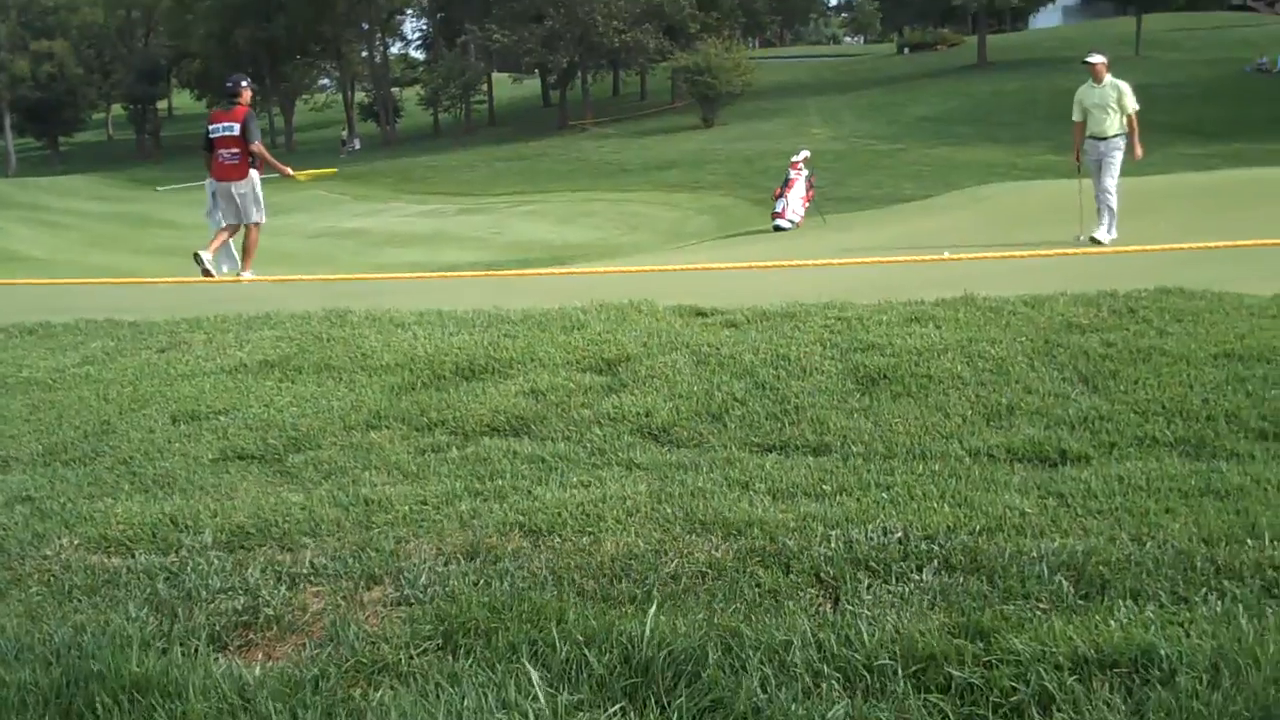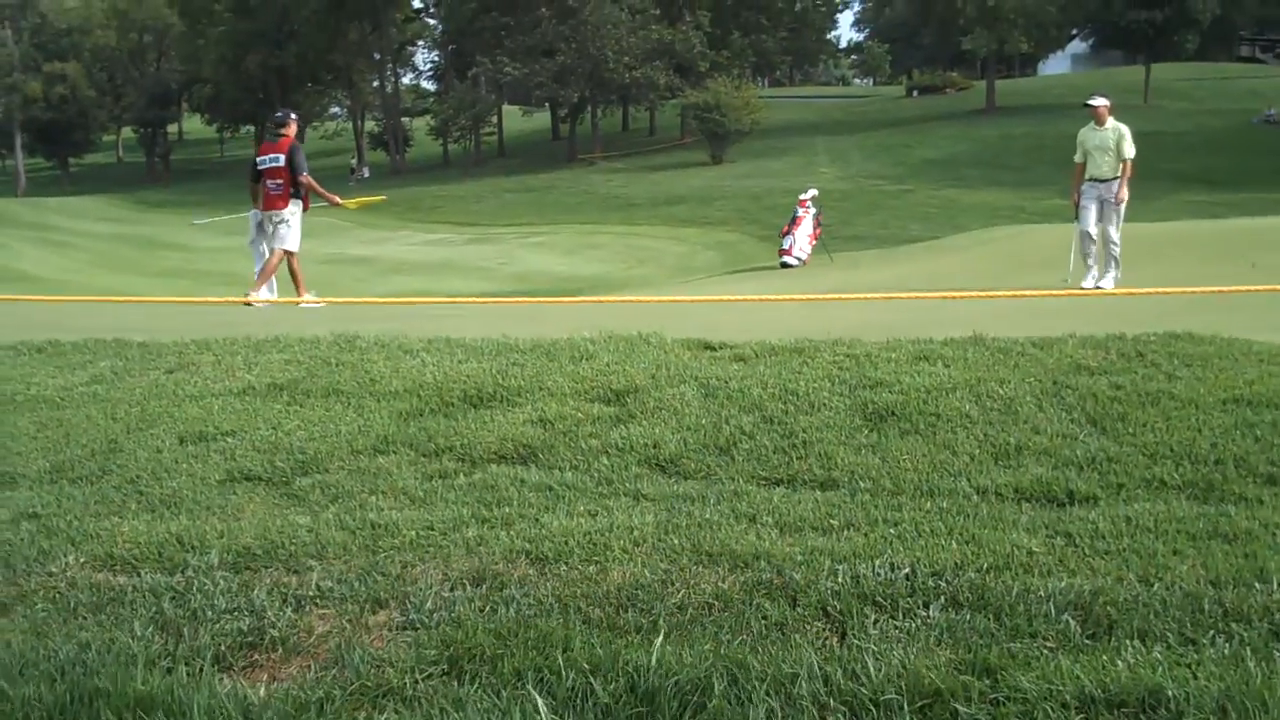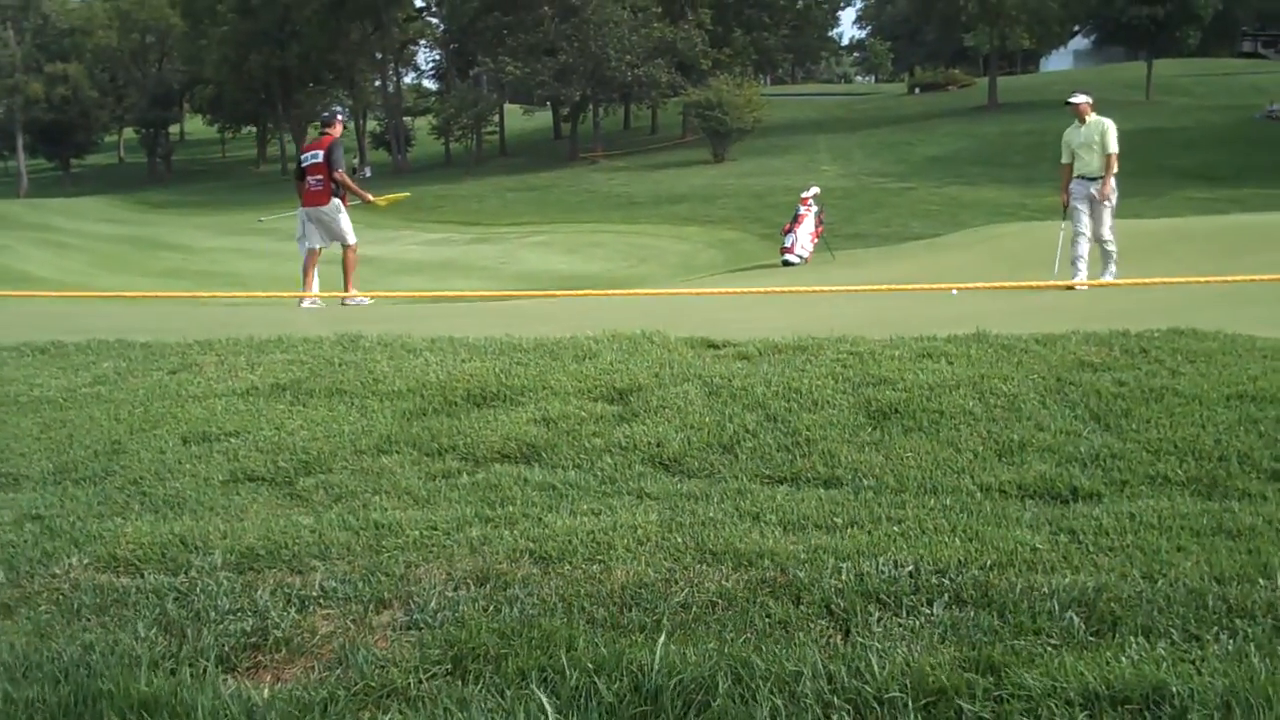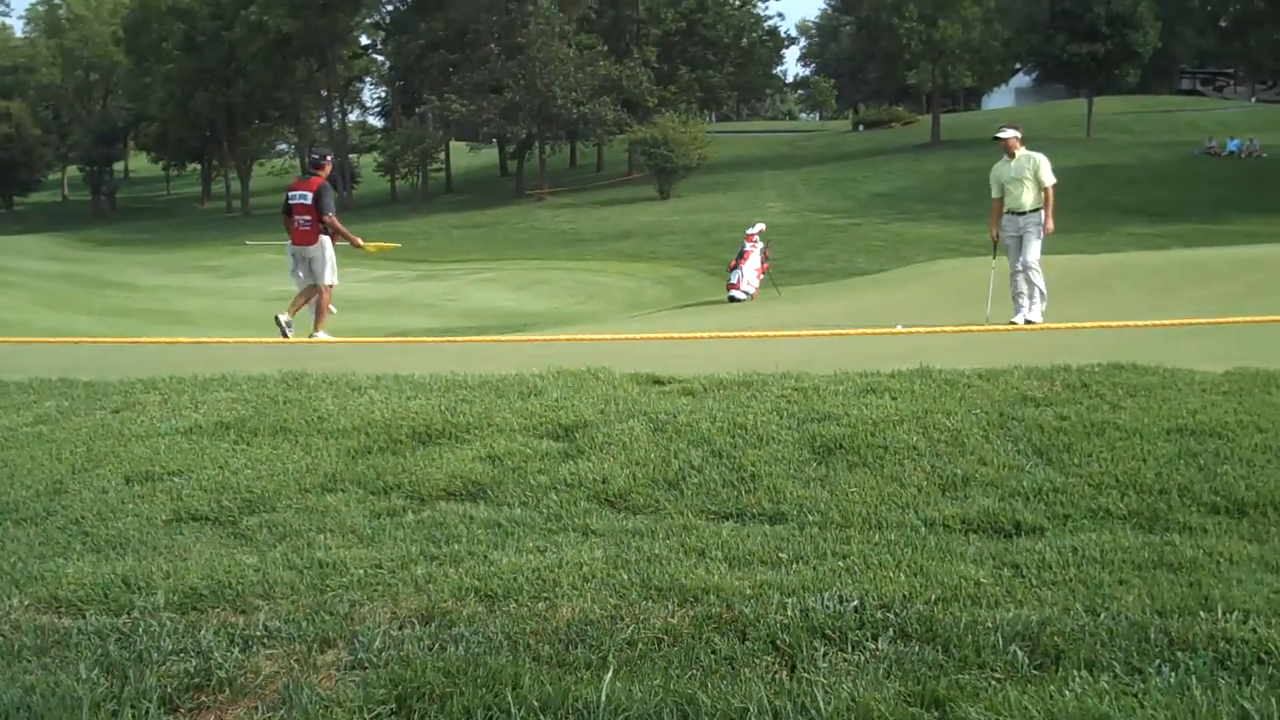
dt=0.4s
person 1, frame 1
left shoulder: (215, 117)
right shoulder: (246, 114)
left elbow: (208, 151)
right elbow: (254, 147)
left wrist: (213, 174)
right wrist: (279, 167)
left hip: (221, 179)
right hip: (244, 178)
left knee: (232, 225)
right knee: (253, 225)
left ankle: (207, 253)
right ankle: (245, 273)
person 1, frame 2
left shoulder: (262, 150)
right shoulder: (293, 146)
left elbow: (254, 183)
right elbow: (303, 178)
left wrist: (257, 204)
right wrist: (328, 196)
left hip: (269, 208)
right hip: (289, 207)
left knee: (290, 252)
right knee: (280, 253)
left ankle: (303, 295)
right ankle: (255, 292)
person 1, frame 3
left shoulder: (307, 148)
right shoulder: (333, 143)
left elbow: (299, 181)
right elbow: (338, 175)
left wrist: (305, 201)
right wrist: (361, 194)
left hip: (310, 206)
right hip: (329, 203)
left knee: (313, 249)
right knee: (350, 246)
left ankle: (307, 296)
right ankle: (349, 294)
person 1, frame 4
left shoulder: (295, 185)
right shoulder: (322, 185)
left elbow: (286, 216)
right elbow: (328, 218)
left wrist: (293, 236)
right wrist: (351, 238)
left hip: (299, 243)
right hip: (318, 242)
left knee: (311, 286)
right knee: (325, 287)
left ankle: (287, 316)
right ankle: (318, 333)
person 2, frame 1
left shoulder: (1119, 87)
right shoulder: (1081, 92)
left elbow: (1131, 116)
right elbow: (1079, 123)
left wrist: (1136, 143)
right wrist: (1076, 149)
left hip: (1114, 143)
right hip: (1091, 143)
left knee: (1108, 186)
right knee: (1099, 190)
left ankle: (1104, 231)
right ankle: (1111, 229)
person 2, frame 2
left shoulder: (1120, 131)
right shoulder: (1084, 133)
left elbow: (1127, 161)
left wrist: (1122, 188)
right wrist: (1075, 190)
left hip: (1114, 186)
right hip: (1091, 186)
left knee: (1110, 235)
right knee: (1086, 230)
left ankle: (1110, 276)
right ankle: (1091, 273)
person 2, frame 3
left shoulder: (1105, 125)
right shoulder: (1069, 133)
left elbow: (1112, 156)
left wrist: (1106, 183)
right wrist: (1064, 191)
left hip: (1102, 184)
right hip: (1079, 184)
left knee: (1102, 232)
right knee: (1080, 232)
left ankle: (1109, 270)
right ankle: (1079, 277)
person 2, frame 4
left shoulder: (1035, 159)
right shoulder: (997, 169)
left elbow: (1048, 189)
right elbow: (996, 199)
left wrist: (1048, 217)
right wrist: (993, 226)
left hip: (1033, 217)
right hip: (1010, 220)
left knee: (1030, 262)
right knee: (1015, 268)
left ankle: (1036, 310)
right ankle: (1021, 311)
